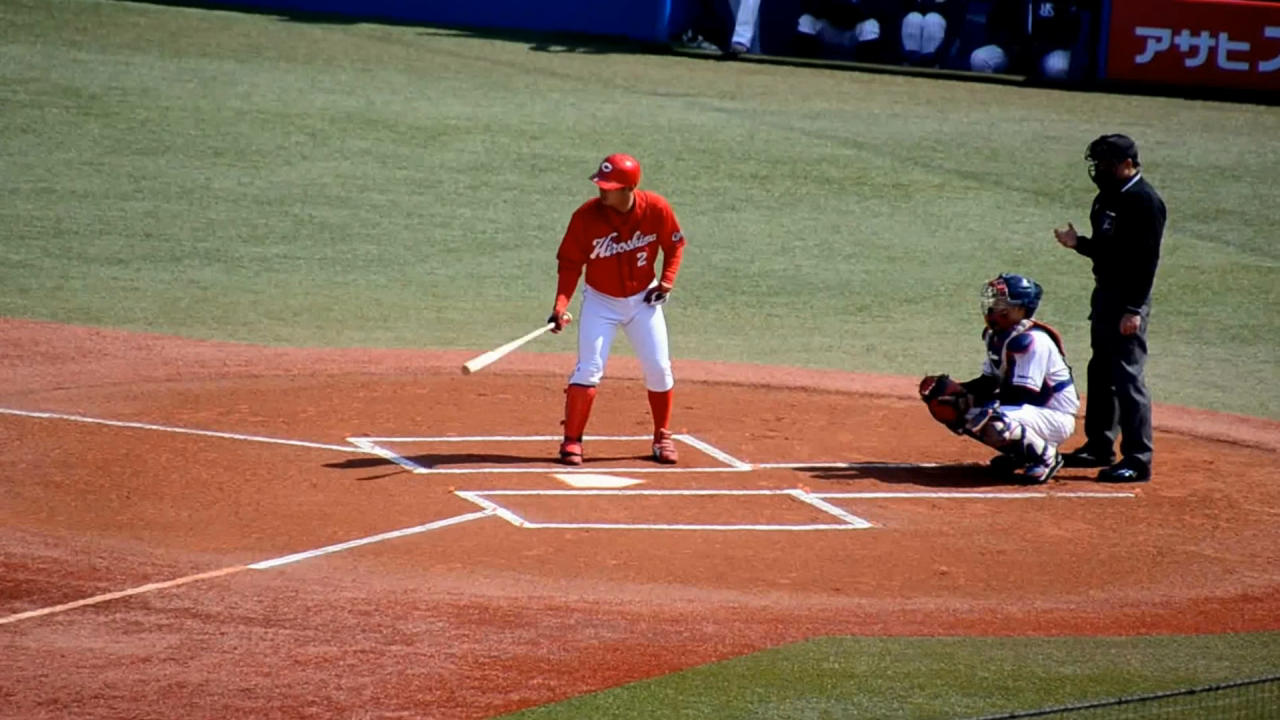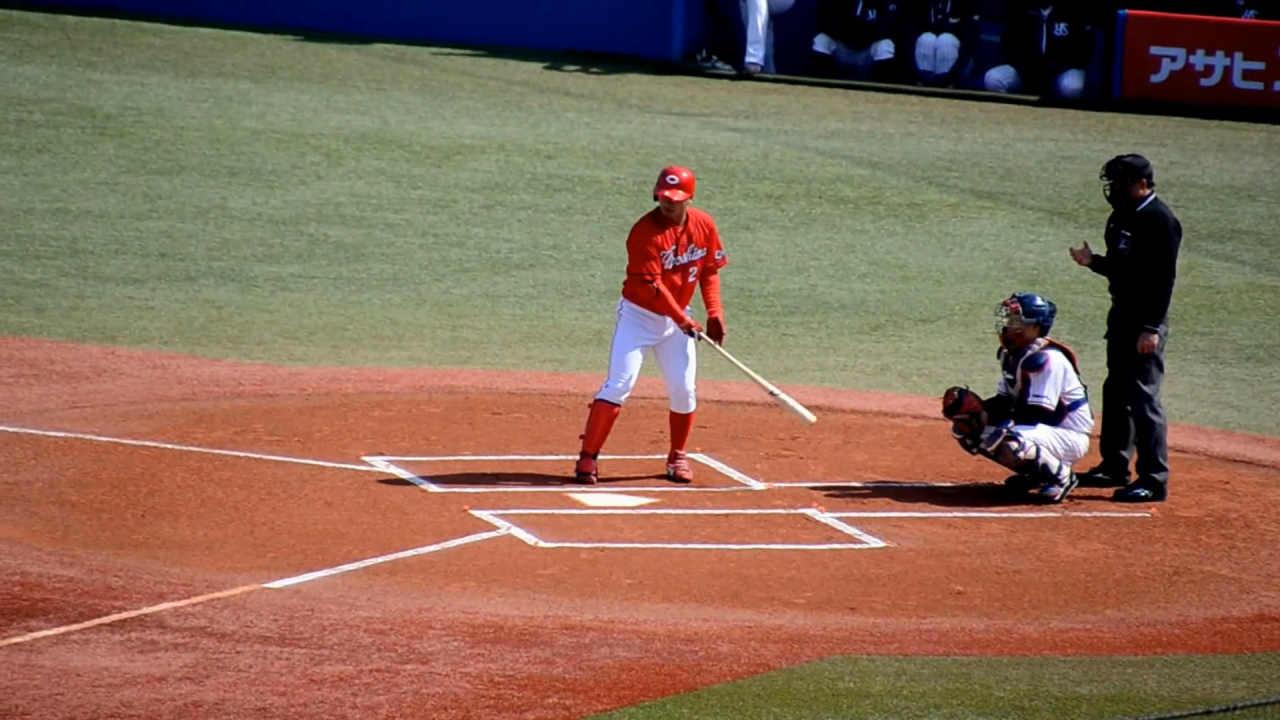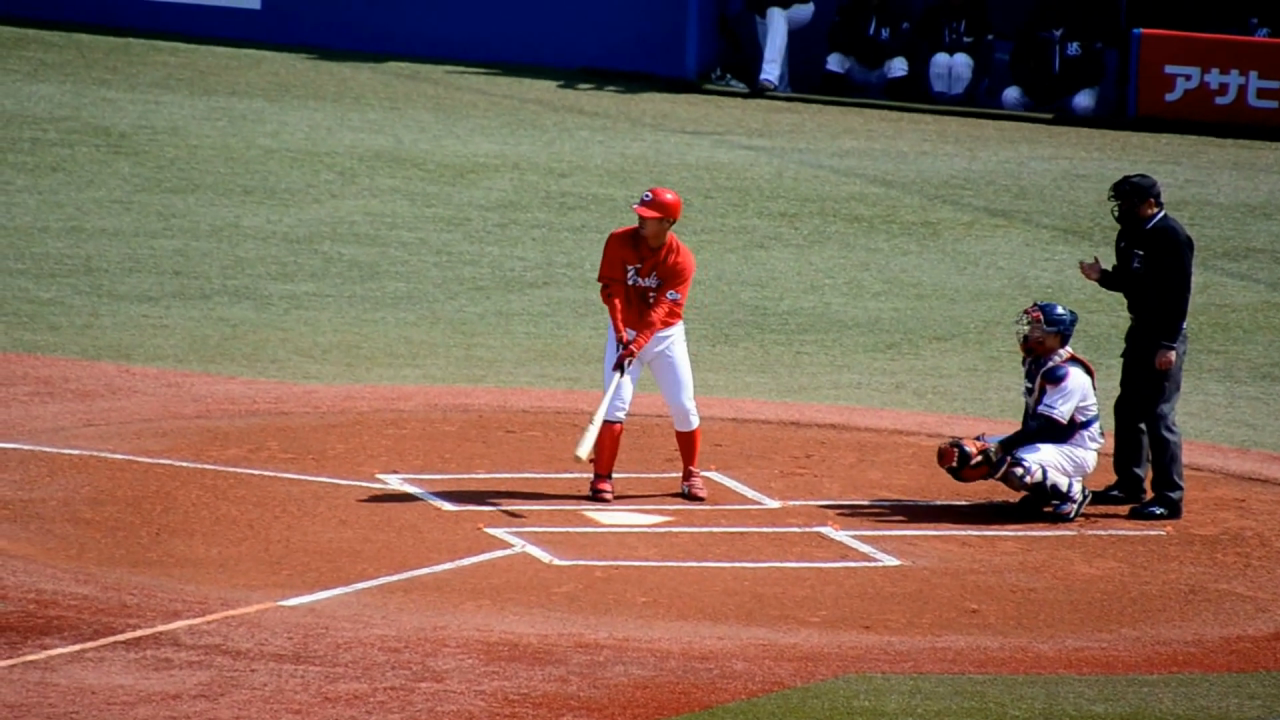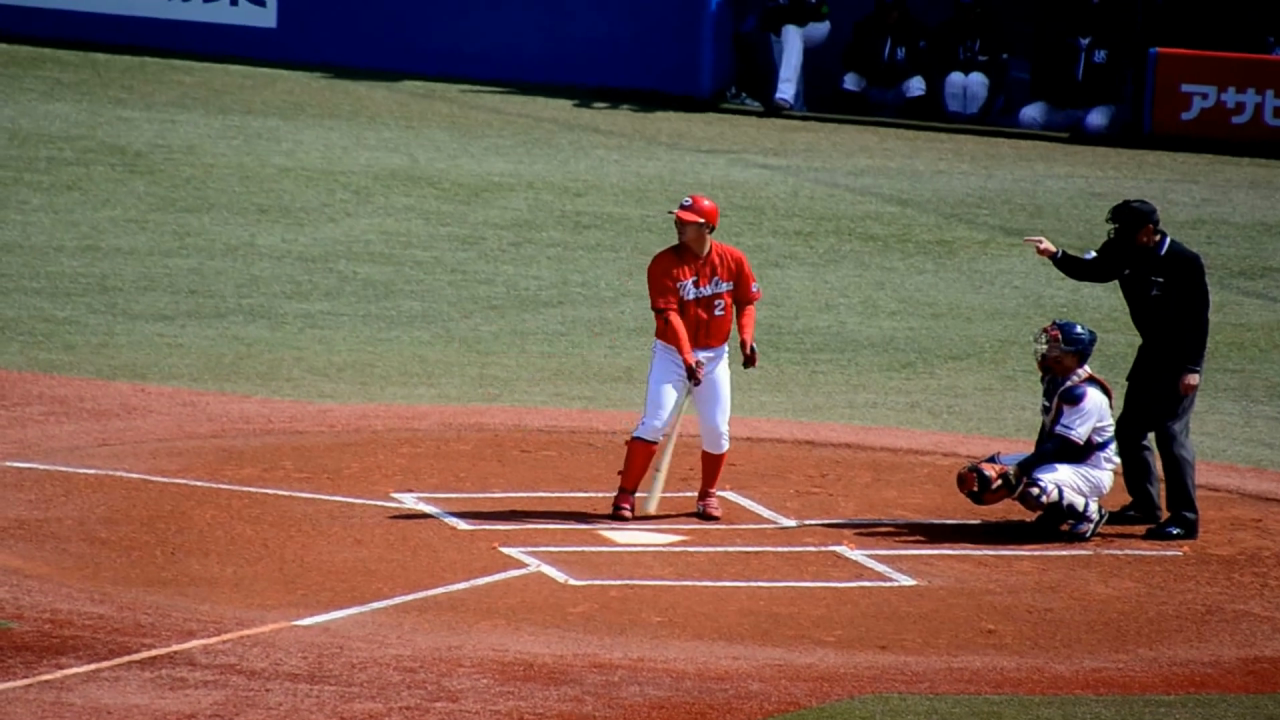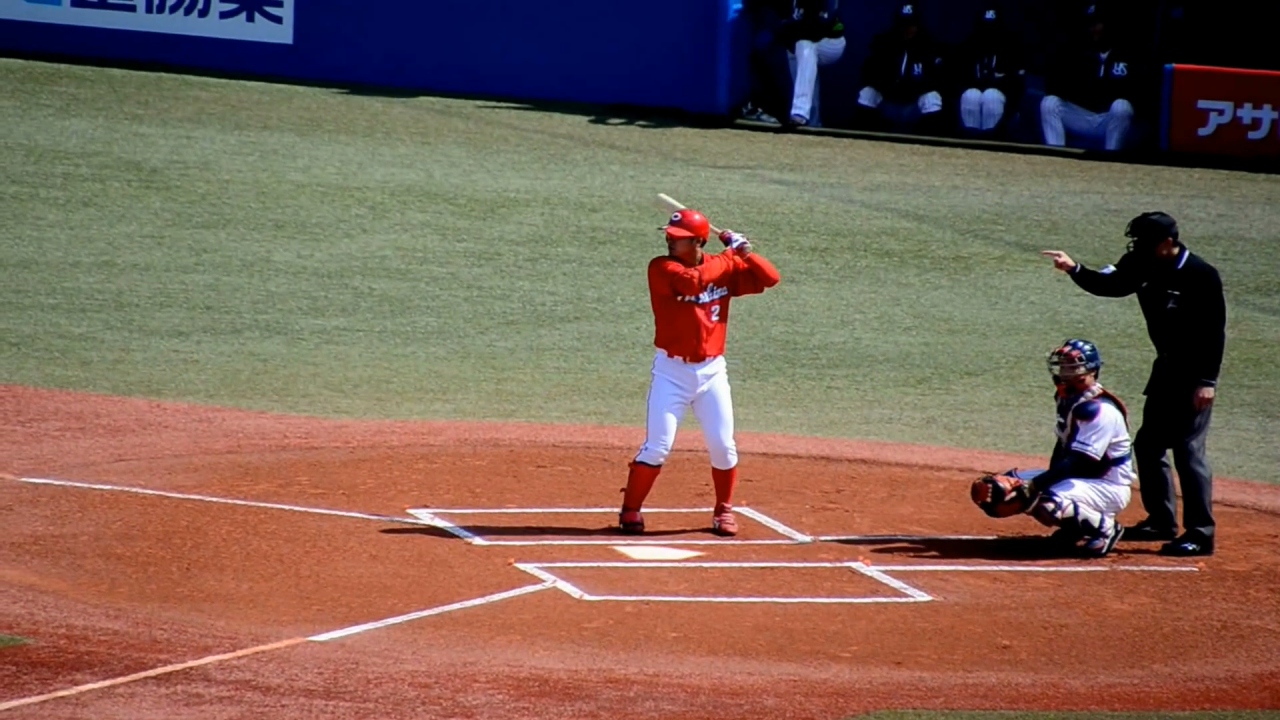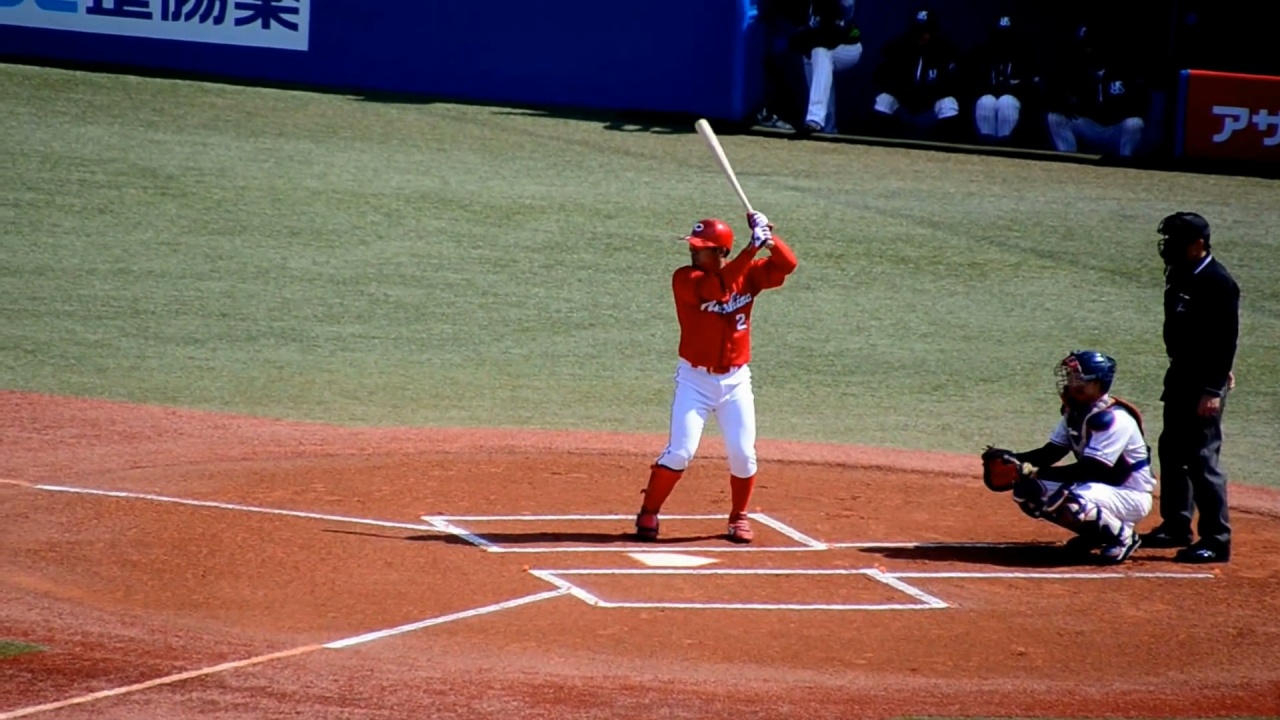
dt=0.7s
person 1, frame 1
left shoulder: (1144, 201)
right shoulder: (1108, 196)
left elbow: (1147, 260)
left wrist: (1134, 309)
right wrist: (1078, 243)
left hip: (1127, 299)
right hip: (1104, 293)
left knee: (1127, 377)
right knee: (1100, 373)
left ankle: (1138, 460)
right ankle: (1099, 447)
person 1, frame 2
left shoulder: (1159, 220)
right shoulder: (1120, 215)
left elbow: (1164, 278)
left wrist: (1151, 328)
right wrist: (1093, 261)
left hip: (1144, 319)
right hip: (1120, 313)
left knee: (1143, 396)
right knee: (1115, 392)
left ankle: (1153, 480)
right ankle: (1114, 466)
person 1, frame 3
left shoulder: (1171, 236)
right shoulder: (1130, 233)
left elbow: (1179, 294)
left wrist: (1168, 344)
right wrist: (1102, 275)
left hip: (1164, 336)
right hip: (1140, 331)
left knee: (1158, 414)
right knee: (1127, 409)
left ankle: (1169, 498)
right ankle: (1130, 484)
person 1, frame 4
left shoulder: (1184, 262)
right shoulder: (1123, 253)
left elbow: (1199, 317)
right elbow: (1090, 269)
left wrist: (1193, 367)
right wrist: (1056, 254)
left hip: (1180, 358)
right hip: (1150, 352)
left knee: (1171, 432)
right knee: (1129, 429)
left ankle: (1185, 518)
right ankle: (1145, 505)
person 1, frame 5
left shoulder: (1201, 275)
right shoulder: (1142, 266)
left elbow: (1215, 331)
right elbow: (1107, 284)
left wrist: (1207, 381)
right wrist: (1074, 269)
left hip: (1194, 374)
right hip: (1165, 368)
left knee: (1188, 449)
right knee: (1148, 444)
left ankle: (1201, 534)
right ankle: (1162, 521)
person 1, frame 6
left shoulder: (1218, 283)
right shoulder: (1179, 274)
left elbow: (1226, 340)
left wrist: (1212, 390)
left hip: (1203, 381)
right hip: (1178, 375)
left knee: (1202, 458)
right knee: (1171, 452)
left ankle: (1216, 540)
right ankle: (1176, 527)
person 2, frame 1
left shoulder: (656, 208)
right shoulder: (585, 215)
left elbow: (674, 245)
right elbow: (570, 264)
left wrist: (666, 281)
right wrist: (560, 305)
left hip: (643, 299)
right hip: (600, 300)
left knee: (658, 368)
right knee: (589, 369)
left ankle: (662, 437)
right ankle: (572, 439)
person 2, frame 2
left shoulder: (704, 225)
right shoulder: (645, 232)
left elbow: (709, 272)
right elbow: (652, 286)
left wrist: (714, 314)
right wrist: (686, 322)
left hip: (676, 319)
right hip: (638, 315)
left knee: (683, 391)
right knee: (618, 386)
left ankle: (677, 456)
right ankle: (587, 456)
person 2, frame 3
left shoulder: (681, 259)
right shoulder: (619, 241)
left elbow: (662, 309)
right elbow: (612, 291)
left wrist: (636, 348)
right wrist: (622, 336)
left hip: (667, 335)
right hip: (625, 332)
left knee: (683, 407)
right knee: (616, 404)
left ankle: (691, 474)
right ankle: (602, 477)
person 2, frame 4
left shoulder: (733, 259)
right shoulder: (664, 263)
left elbow: (746, 302)
right elbow: (669, 315)
left wrist: (746, 338)
right wrist: (687, 357)
left hip: (714, 355)
right hip: (672, 354)
left knee: (716, 430)
right knee: (654, 422)
left ankle: (707, 494)
right ankle: (625, 495)
person 2, frame 5
left shoulder: (725, 266)
right shoulder: (661, 267)
left elbow: (770, 278)
right elbow: (692, 282)
left wrist: (743, 250)
right wrist: (731, 254)
left hip: (712, 370)
right hip: (671, 370)
left knee: (722, 446)
right knee: (658, 446)
left ankle: (723, 510)
right ankle: (630, 510)
person 2, frame 6
left shoulder: (748, 273)
right shoulder: (684, 278)
left elbow: (787, 263)
right elbow: (716, 287)
left wrist: (766, 232)
right wrist: (751, 249)
left hip: (736, 380)
right hip: (694, 379)
left knee: (743, 454)
right knee: (680, 451)
left ankle: (739, 518)
right ankle: (648, 513)
person 3, frame 1
left shoulder: (1031, 340)
right shoulder: (995, 335)
left elbow: (1021, 396)
right elbow: (987, 383)
left wrist: (970, 400)
right wrist: (955, 389)
left hip: (1054, 418)
right hip: (1024, 410)
left knee: (995, 422)
right knee: (955, 410)
left ankle: (1045, 455)
right ankle: (1018, 453)
person 3, frame 2
left shoulder: (1047, 359)
right shoulder: (1011, 354)
left elbow: (1037, 415)
right elbow: (1003, 403)
left wrist: (985, 417)
right wrist: (972, 409)
left hip: (1069, 436)
right hip: (1039, 430)
left knee: (1010, 442)
right knee: (965, 429)
left ankle: (1060, 475)
right ankle: (1032, 471)
person 3, frame 3
left shoulder: (1068, 373)
right shoulder: (1034, 362)
left elbow: (1045, 425)
left wrist: (1000, 447)
left hip: (1075, 451)
right hip: (1046, 442)
left knee: (1018, 468)
right knee: (985, 449)
left ankle: (1072, 491)
right ankle: (1048, 488)
person 3, frame 4
left shoulder: (1085, 394)
right shoulder: (1054, 381)
left elbow: (1060, 446)
left wrist: (1018, 470)
right wrist: (1033, 463)
left hip: (1090, 471)
right hip: (1058, 461)
left knee: (1033, 488)
right knee: (990, 470)
left ankle: (1088, 511)
right ankle: (1058, 509)
person 3, frame 5
left shoulder: (1099, 409)
right shoulder: (1067, 399)
left elbow: (1077, 463)
left wrist: (1031, 485)
left hip: (1107, 487)
right hip: (1075, 477)
left knee: (1047, 502)
left ankle: (1104, 527)
right ankle: (1075, 525)
person 3, frame 6
left shoulder: (1113, 418)
right shoulder: (1074, 411)
left elbow: (1087, 470)
right elbow: (1050, 453)
left wrist: (1033, 471)
right wrist: (1012, 459)
left hip: (1130, 496)
right hip: (1098, 487)
left knee: (1068, 502)
right knee: (1026, 491)
left ankle: (1122, 536)
right ankle: (1095, 533)
